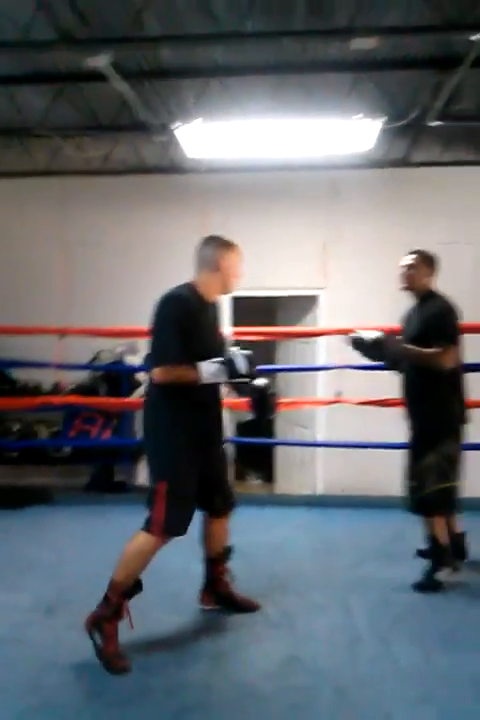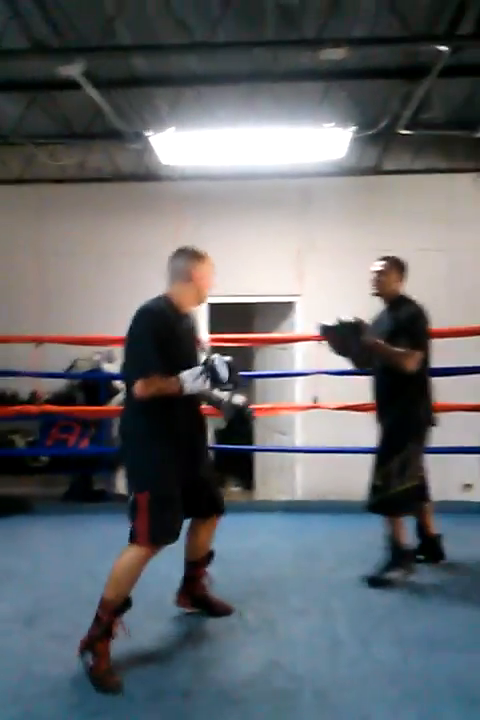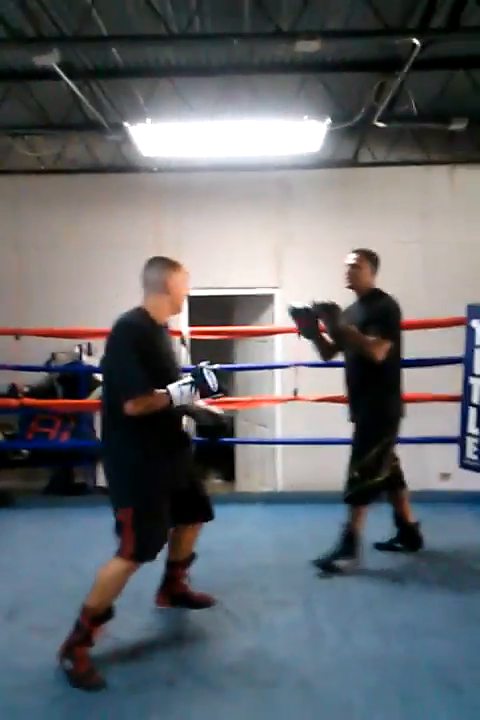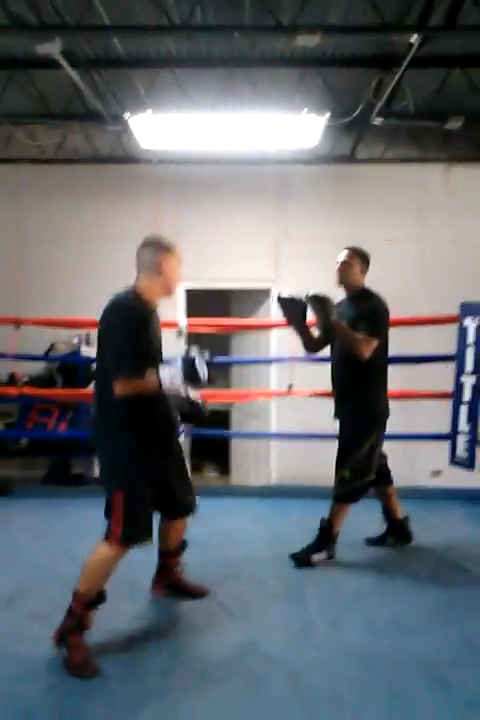
dt=0.1s
person 1, frame 1
left shoulder: (210, 308)
right shoulder: (176, 304)
right elbow: (162, 372)
left wrist: (241, 377)
right wrist: (217, 370)
left hip: (204, 425)
right hip: (171, 430)
left knee: (219, 507)
right knee: (162, 527)
left ankle: (215, 587)
right ankle: (105, 618)
person 1, frame 2
left shoulder: (185, 320)
right shoulder: (153, 317)
right elbow: (143, 387)
right wrist: (197, 380)
left hip: (184, 438)
right hip: (151, 443)
left knee: (207, 511)
right knee: (148, 539)
left ankle: (192, 591)
right ankle: (96, 640)
person 1, frame 3
left shoulder: (159, 329)
right shoulder: (131, 330)
right elbow: (133, 402)
left wrist: (196, 403)
right wrist: (185, 391)
left hip: (168, 447)
right hip: (133, 455)
left knee: (193, 515)
right knee: (134, 551)
left ankle: (172, 588)
right ankle: (76, 644)
person 1, frame 4
left shoulder: (147, 310)
right shoulder: (125, 310)
right elbow: (121, 383)
left wrist: (175, 396)
left hip: (155, 432)
right hip: (126, 438)
left knee: (178, 508)
right knee: (121, 536)
left ankle: (167, 576)
right ankle: (70, 630)
person 2, frame 1
left shoulder: (440, 309)
right shoulder: (414, 312)
left elbow: (446, 359)
left wrist: (400, 349)
right wrist: (388, 349)
left hip: (441, 410)
right hip: (424, 409)
left knee: (425, 479)
right knee: (436, 477)
left ankle: (444, 557)
right ankle: (453, 542)
person 2, frame 2
left shoulder: (410, 314)
right shoulder: (384, 317)
left elbow: (409, 362)
right elbow: (372, 363)
left wrist: (372, 343)
left hip: (409, 413)
right hip: (393, 413)
left knee: (388, 481)
right knee: (411, 478)
left ankle: (399, 556)
right ankle: (431, 543)
person 2, frame 3
left shoulder: (384, 307)
right shoulder: (353, 311)
left elbow: (376, 352)
right elbow: (330, 353)
left wrist: (341, 327)
right wrist: (314, 332)
left hip: (379, 403)
right hip: (366, 403)
left knee: (364, 470)
right knee: (384, 468)
left ankle: (348, 546)
right ankle: (409, 532)
person 2, frame 4
left shoulder: (373, 305)
right shoulder: (340, 307)
left elbow: (363, 350)
right elbow: (314, 347)
left wrist: (331, 321)
right wrist: (299, 323)
left hip: (367, 403)
right hip: (349, 401)
left knee: (349, 470)
right knee: (373, 465)
left ankle: (325, 543)
right ankle: (399, 527)
